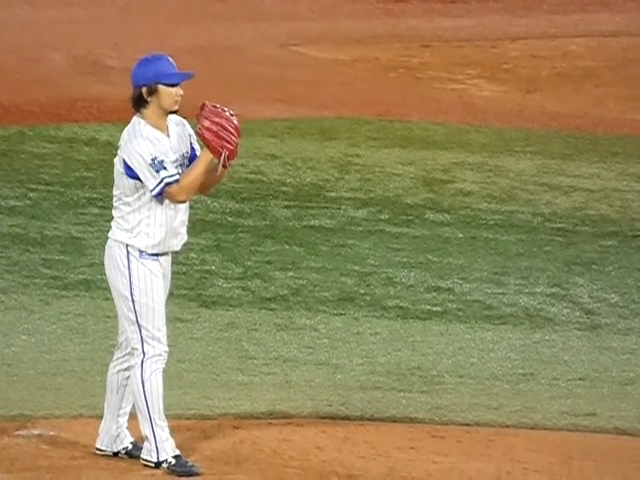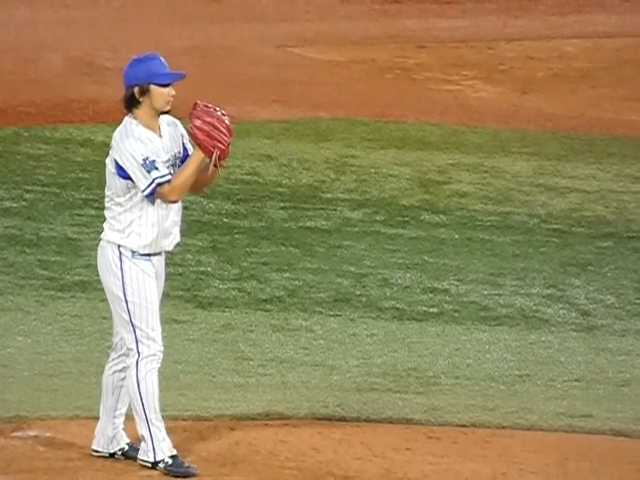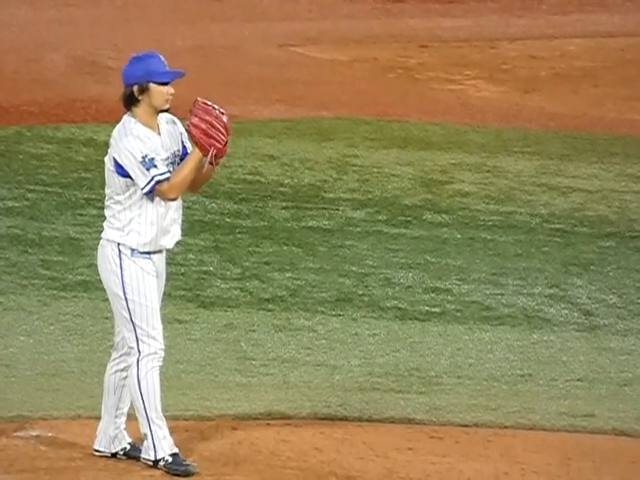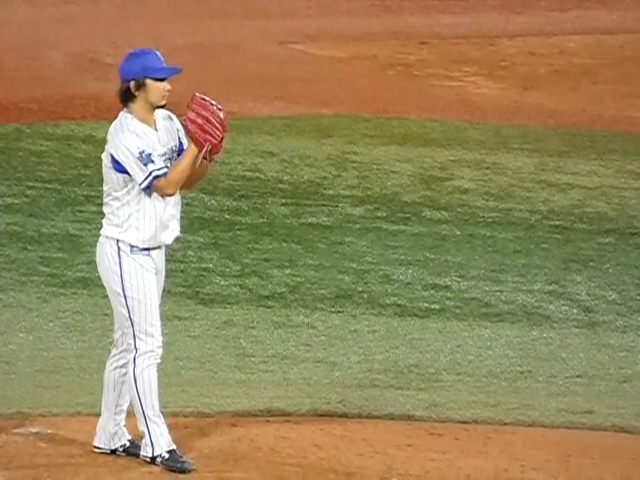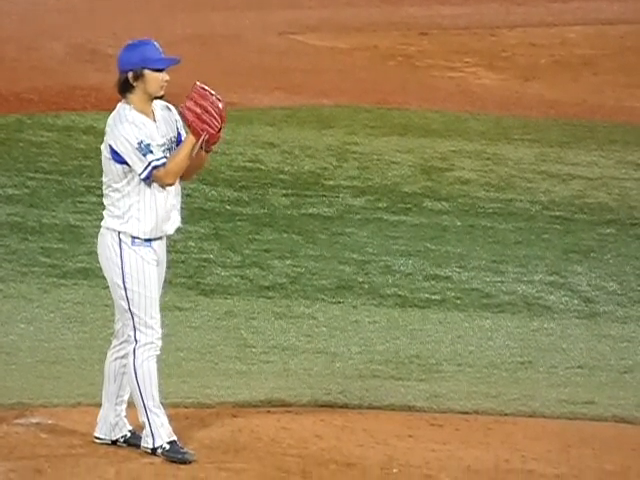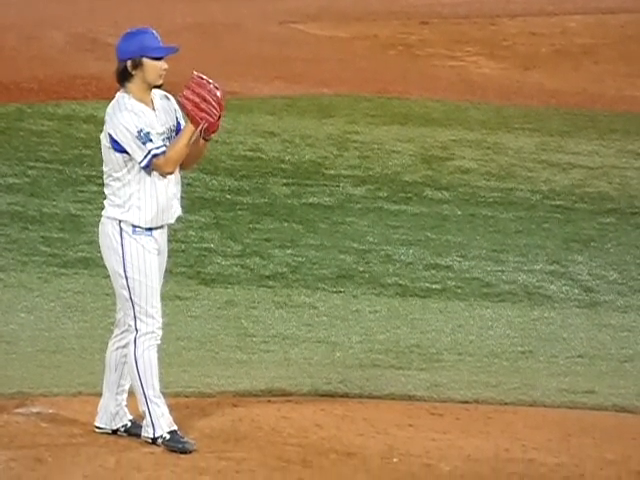
dt=0.5s
person 1, frame 1
left shoulder: (180, 128)
right shoulder: (137, 140)
left elbow: (204, 185)
right elbow: (179, 191)
left wrist: (223, 158)
right wrist: (210, 148)
left hip: (159, 255)
right hip: (134, 255)
left knee: (132, 347)
right knee: (150, 350)
left ankle: (112, 437)
person 1, frame 2
left shoulder: (172, 128)
right shoulder: (128, 141)
left elbow: (196, 185)
right elbow: (171, 192)
left wrist: (215, 158)
right wrist: (202, 149)
left hip: (152, 255)
right hip: (127, 256)
left knee: (128, 349)
right knee: (146, 350)
left ankle: (108, 438)
person 1, frame 3
left shoulder: (171, 127)
right shoulder: (128, 138)
left elbow: (193, 183)
right elbow: (169, 190)
left wrist: (213, 156)
right wrist: (201, 146)
left hip: (154, 253)
right hip: (127, 255)
left knee: (129, 348)
right knee: (147, 349)
left ankle: (110, 438)
person 1, frame 4
left shoulder: (167, 122)
right shoulder: (124, 134)
left elbow: (189, 179)
right elbow: (167, 184)
left wrist: (209, 151)
right wrist: (196, 142)
left hip: (153, 249)
right hip: (126, 252)
left knee: (129, 345)
right knee: (145, 346)
left ankle: (110, 435)
right ankle: (156, 443)
person 1, frame 5
left shoulder: (167, 113)
right shoulder: (123, 125)
left elbow: (188, 170)
right elbow: (166, 175)
right wrist: (195, 132)
left hip: (154, 240)
right hip: (127, 243)
left knee: (129, 335)
right knee: (145, 337)
left ankle: (111, 425)
right ankle: (158, 435)
person 1, frame 6
left shoulder: (165, 102)
right shoulder: (122, 114)
left elbow: (187, 160)
right elbow: (165, 164)
left wrist: (206, 131)
right wrist: (194, 120)
left hip: (155, 230)
right hip: (128, 232)
left knee: (131, 326)
right knee: (145, 327)
left ankle: (111, 415)
right ankle: (158, 424)
